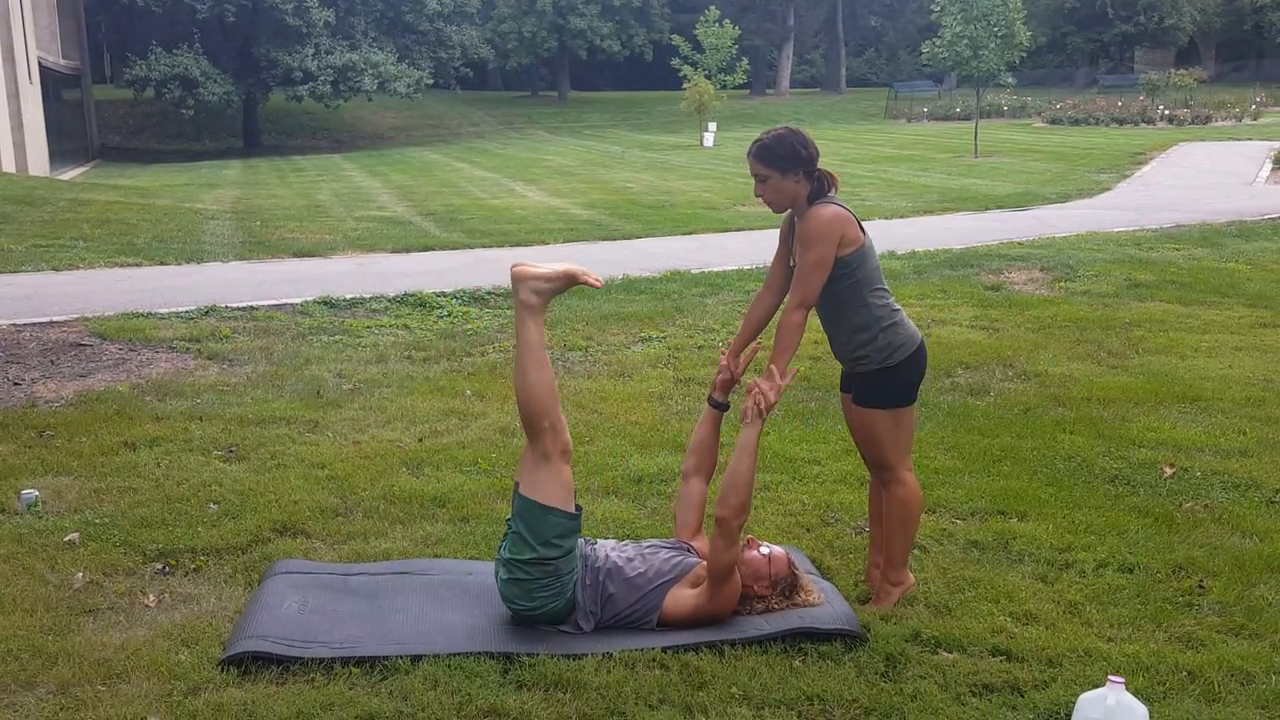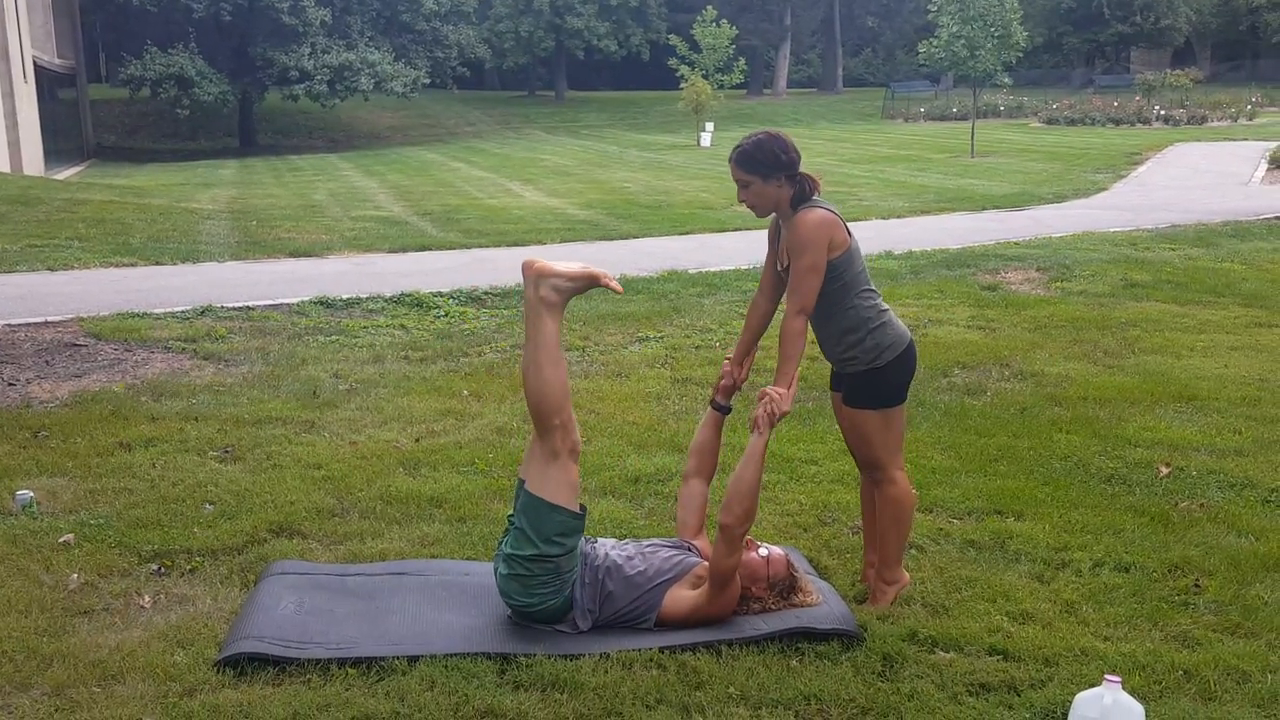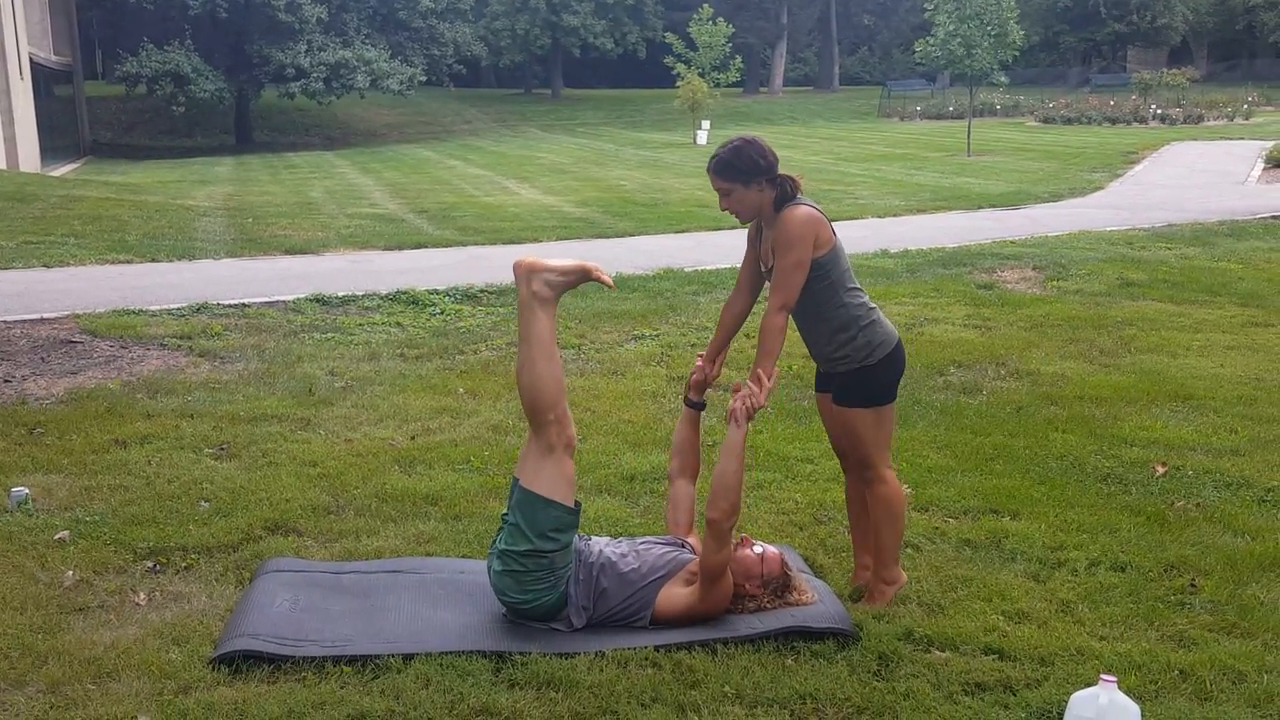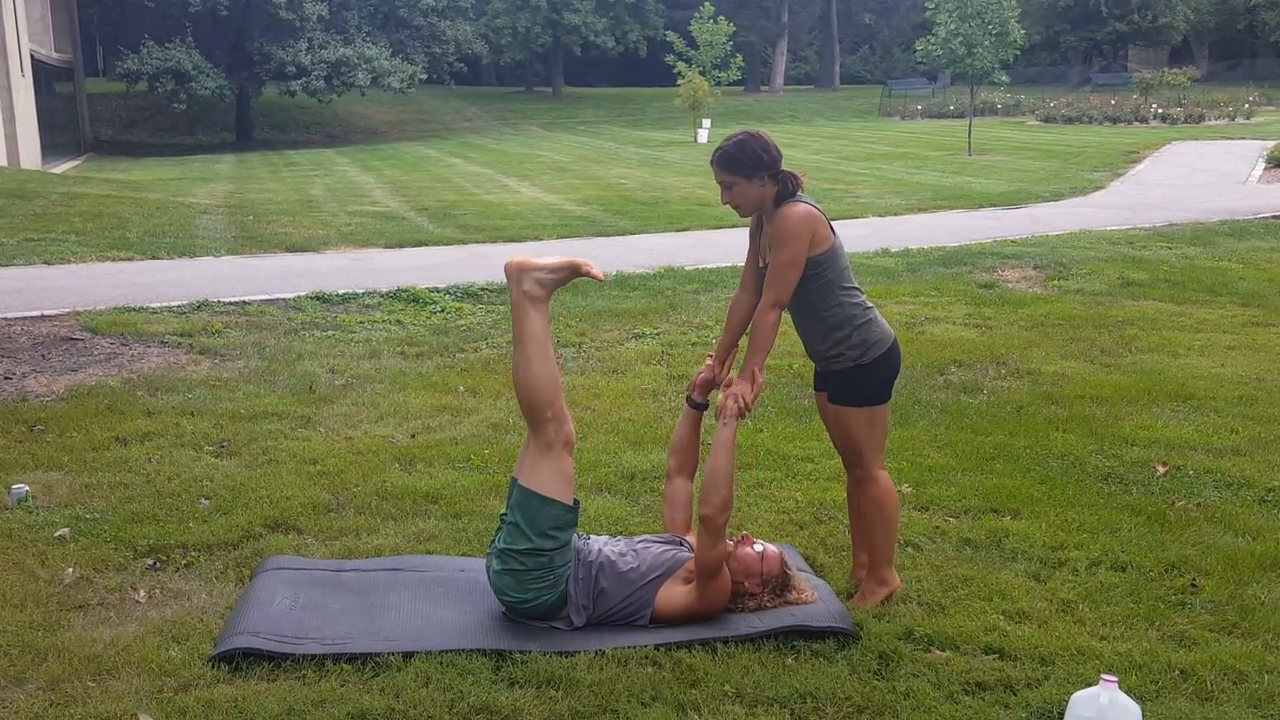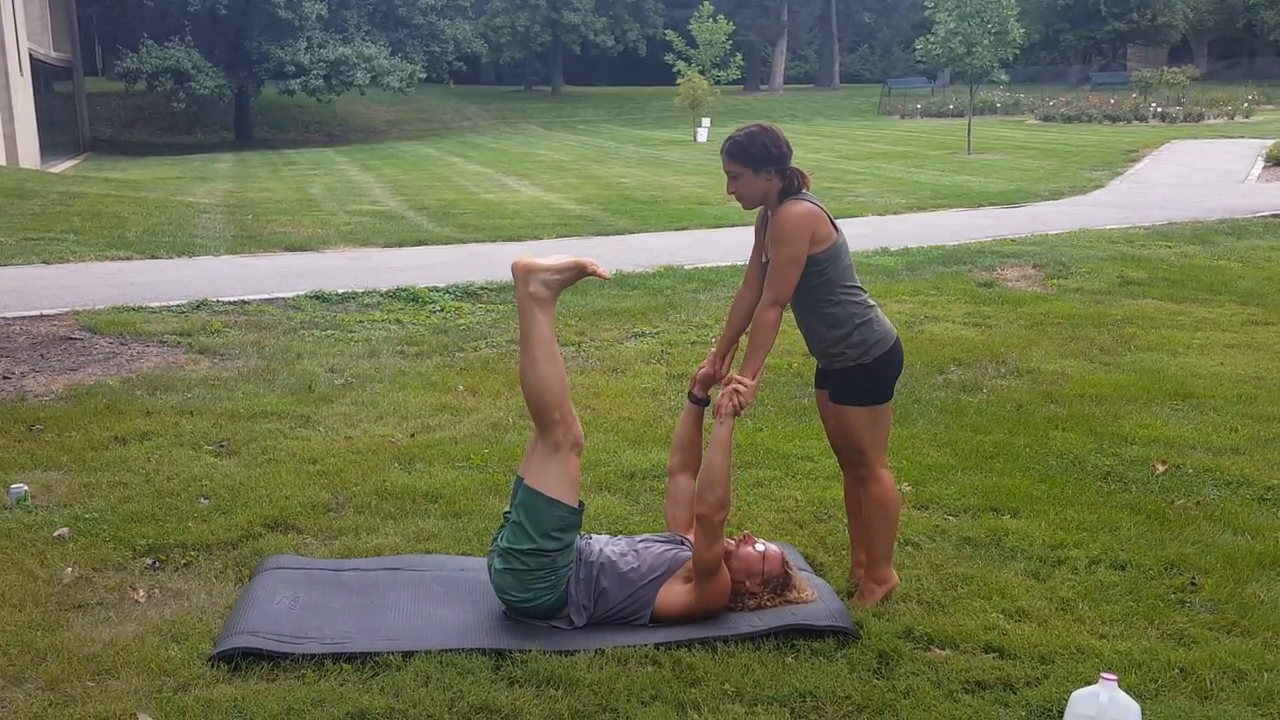
dt=0.3s
person 1, frame 1
left shoulder: (825, 219)
right shoulder: (796, 222)
left elbow: (798, 306)
right elbow: (770, 293)
left wrist: (772, 378)
right wrist: (733, 353)
left hip: (891, 358)
right hip: (862, 360)
left knee: (894, 470)
right knee: (877, 467)
left ankle: (897, 576)
right ankle: (878, 566)
person 1, frame 2
left shoulder: (811, 223)
right shoulder: (783, 225)
left elbow: (798, 313)
right elbow: (766, 297)
left wrist: (782, 387)
right wrist: (739, 359)
left hip: (880, 358)
right hip: (851, 360)
left knee: (885, 470)
right knee: (867, 466)
left ankle: (891, 575)
right ankle: (873, 567)
person 1, frame 3
left shoulder: (797, 221)
right shoulder: (762, 227)
left elbow: (779, 309)
right elbow: (742, 297)
right wrist: (709, 360)
left hip: (870, 356)
right hip: (835, 360)
left knee: (873, 469)
right knee: (851, 465)
left ankle: (888, 574)
right ankle: (865, 566)
person 1, frame 4
left shoulder: (795, 218)
right shoulder: (763, 222)
left elbow: (772, 306)
right elbow: (747, 294)
left wrist: (750, 379)
right wrist: (719, 360)
left hip: (865, 355)
right hip: (833, 359)
left knee: (868, 468)
right knee: (853, 465)
left ankle: (883, 575)
right ankle: (862, 566)
person 1, frame 5
left shoulder: (797, 216)
right shoulder: (770, 217)
left elbow: (773, 303)
right elbow: (750, 290)
left wrist: (748, 377)
right wrist: (720, 356)
left hip: (866, 355)
right hip: (836, 358)
left knee: (870, 467)
right knee: (850, 463)
left ankle: (881, 574)
right ankle: (860, 564)
person 2, frame 1
left shoulder: (719, 596)
right shoulder: (698, 558)
left elbow: (729, 517)
right elbow: (694, 474)
left wrist: (754, 426)
right wrist: (718, 398)
left hip: (541, 588)
left knee: (551, 443)
right knee: (549, 435)
left ankle: (531, 302)
right ankle: (531, 297)
person 2, frame 2
left shoulder: (719, 597)
right shoulder: (699, 557)
left elbow: (732, 522)
right elbow: (695, 476)
left wrist: (760, 435)
right wrist: (721, 401)
left hip: (542, 587)
right hip: (532, 572)
left knee: (559, 440)
right knee: (552, 433)
left ankle: (547, 296)
right ankle: (544, 292)
person 2, frame 3
left shoulder: (713, 594)
right shoulder: (690, 555)
left elbow: (720, 518)
right elbow: (681, 475)
left wrist: (738, 427)
right wrist: (694, 399)
left hip: (536, 582)
right hip: (525, 569)
left knee: (555, 436)
right knee: (549, 432)
left ankle: (541, 293)
right ankle: (537, 289)
person 2, frame 4
left shoulder: (712, 593)
right shoulder: (689, 553)
left elbow: (713, 514)
right elbow: (679, 474)
left wrist: (727, 425)
right wrist: (697, 400)
left hip: (536, 583)
right hip: (526, 571)
left knee: (553, 434)
right knee: (548, 431)
left ankle: (530, 289)
right ankle: (529, 288)
person 2, frame 5
left shoulder: (712, 591)
right shoulder: (689, 550)
left elbow: (710, 512)
right elbow: (682, 471)
left wrist: (724, 422)
right wrist: (698, 396)
left hip: (537, 582)
right hip: (525, 566)
left knee: (561, 436)
right knee: (555, 432)
left ankle: (537, 292)
right ankle: (536, 291)
